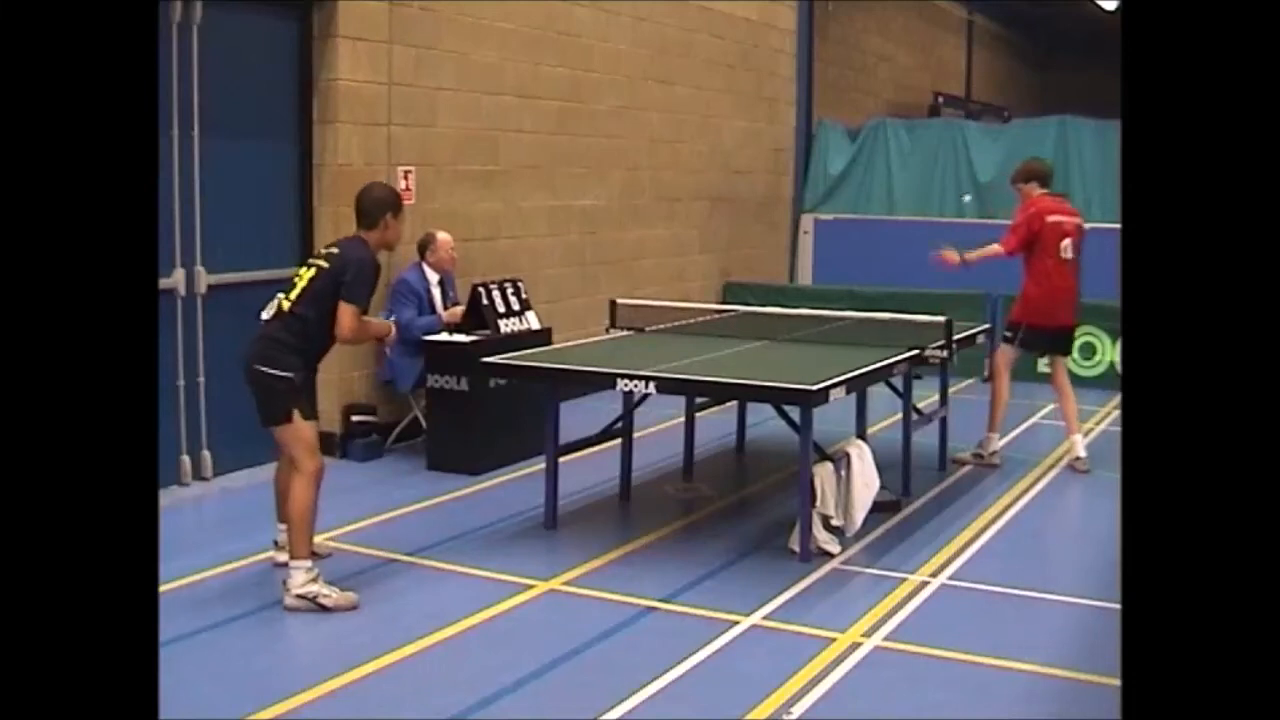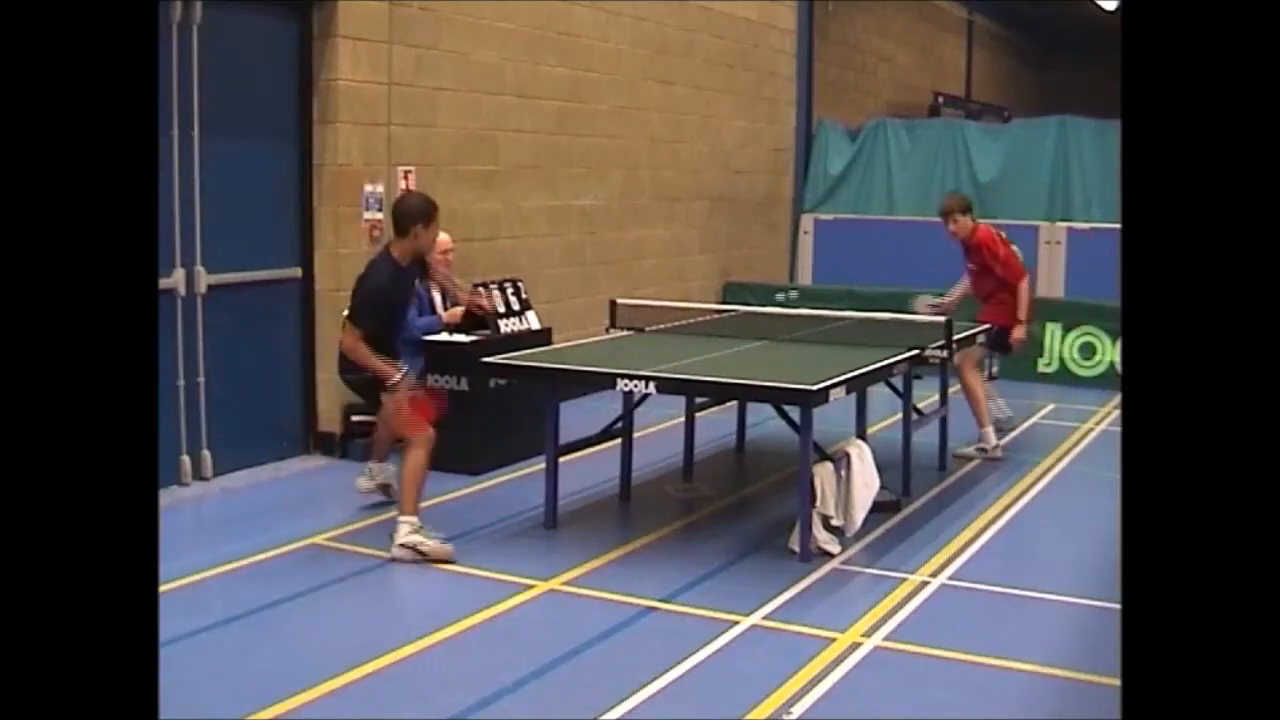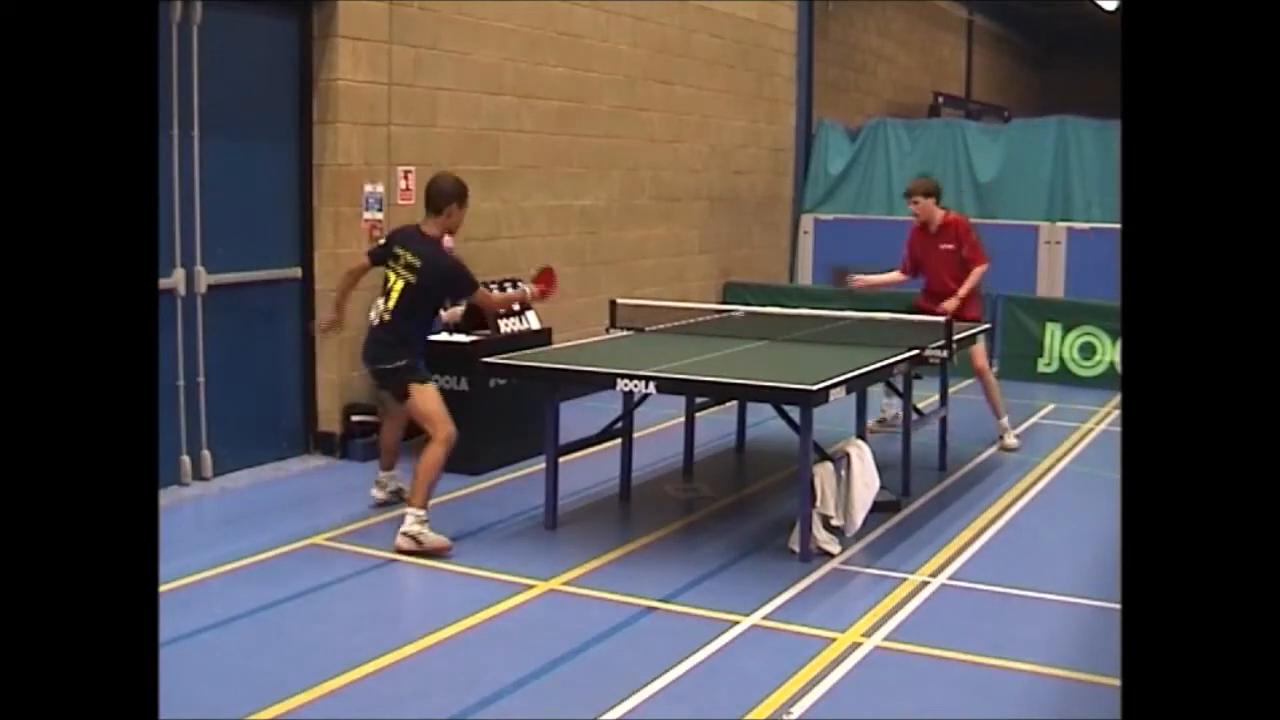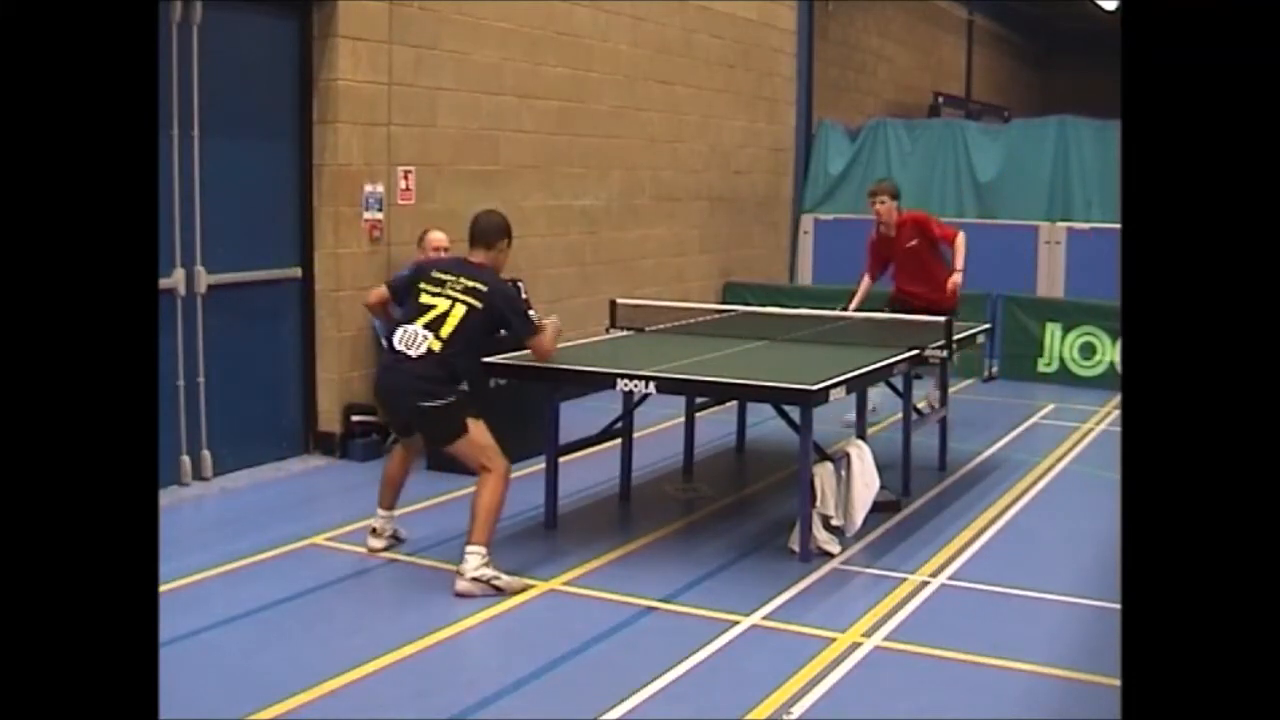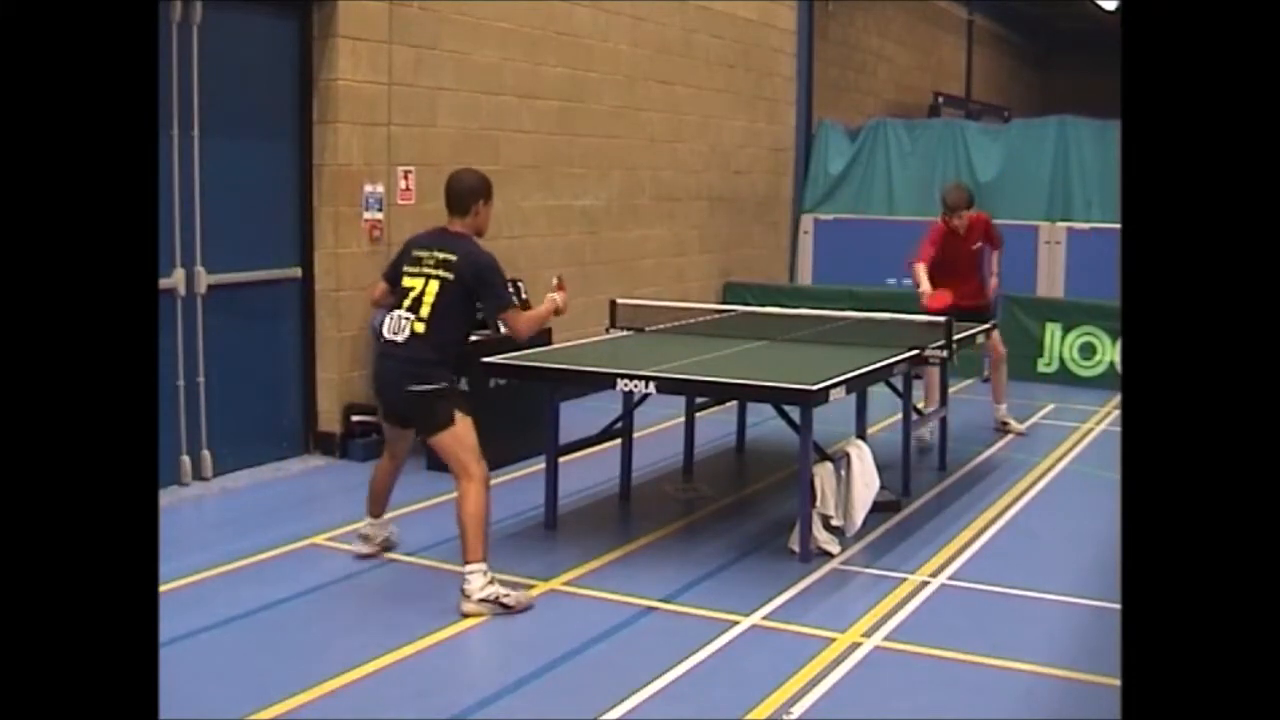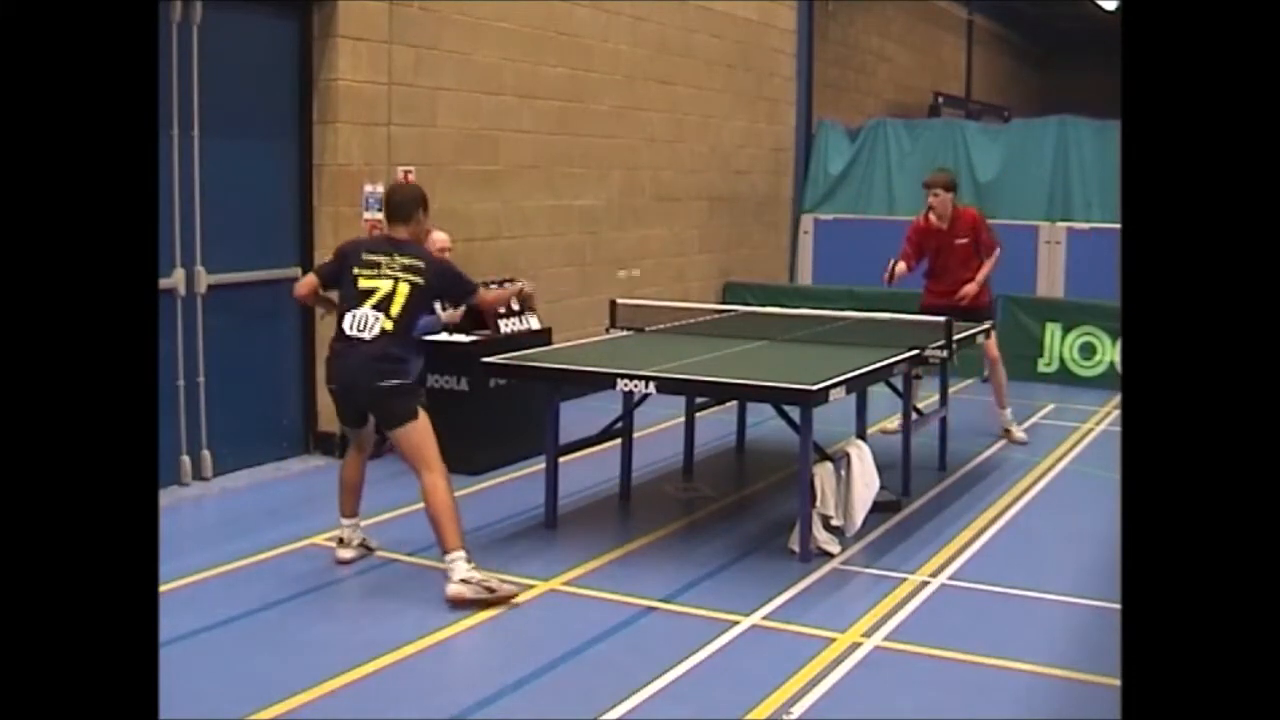
dt=0.7s
person 1, frame 1
left shoulder: (339, 250)
right shoulder: (363, 261)
right elbow: (346, 331)
left wrist: (367, 324)
right wrist: (380, 329)
left hip: (267, 357)
right hip: (282, 366)
left knee: (293, 454)
right knee: (308, 466)
left ankle: (287, 540)
right ankle: (301, 582)
person 1, frame 2
left shoulder: (405, 260)
right shoulder: (381, 281)
right elbow: (350, 343)
right wrist: (394, 376)
left hip: (378, 360)
right hip: (364, 367)
left knee: (398, 417)
right knee: (421, 436)
left ankle: (376, 473)
right ankle: (408, 534)
person 1, frame 3
left shoulder: (399, 237)
right shoulder: (442, 263)
left elbow: (353, 272)
right elbow: (490, 304)
left wrist: (336, 311)
right wrist: (523, 295)
left hip: (379, 347)
right hip: (398, 355)
left knee: (397, 414)
right knee: (443, 434)
left ankle: (385, 484)
right ankle: (413, 528)
person 1, frame 4
left shoulder: (429, 268)
right shoulder: (499, 292)
left elbow: (373, 301)
right elbow: (543, 350)
right wrist: (552, 328)
left hip: (389, 380)
right hip: (429, 391)
left knee: (407, 446)
right knee: (494, 469)
left ankle: (381, 528)
right ankle: (474, 567)
person 1, frame 5
left shoulder: (417, 244)
right shoulder: (477, 260)
left elbow: (379, 297)
right elbow: (520, 327)
right wrist: (552, 304)
left hip: (388, 370)
right hip: (425, 379)
left knee: (395, 454)
right knee: (472, 475)
left ankle: (372, 532)
right ankle: (477, 585)
person 1, frame 6
left shoulder: (353, 251)
right shoulder: (432, 267)
left elbow: (302, 291)
right elbow: (485, 300)
right wrist: (515, 291)
left hip: (341, 371)
right hip: (387, 377)
left knee: (358, 446)
right knee: (432, 470)
left ankle: (350, 537)
right ankle: (460, 572)
person 2, frame 1
left shoulder: (1030, 209)
right shoulder: (1071, 213)
left elbow: (1006, 247)
left wrist: (962, 259)
left hip: (1036, 305)
right hip: (1065, 309)
left knee: (1001, 366)
right knee: (1060, 376)
left ankle: (989, 448)
right ankle: (1078, 451)
person 2, frame 2
left shoulder: (986, 240)
right shoulder: (969, 238)
left elbow: (1021, 278)
left wrist: (1020, 322)
left hip: (1003, 312)
right hip: (996, 309)
left knee: (962, 364)
right knee: (969, 363)
left ankle: (989, 443)
person 2, frame 3
left shoulder: (958, 225)
right shoulder: (917, 234)
left elbow: (980, 265)
right elbow: (906, 273)
left wrist: (957, 298)
right wrist: (865, 280)
left hip: (964, 308)
right hip: (929, 305)
left knee: (979, 366)
left ankle: (1004, 428)
right ankle: (890, 412)
person 2, frame 4
left shoulder: (918, 221)
right shoulder: (877, 240)
left elbow: (957, 237)
right elbow: (871, 274)
left wrist: (958, 272)
right wrist: (854, 304)
left hip: (940, 298)
right hip: (906, 300)
left ankle: (935, 394)
right ankle: (864, 404)
person 2, frame 5
left shoulder: (982, 222)
right shoulder: (938, 233)
left elbow: (995, 246)
right elbow: (920, 262)
left wrist: (993, 275)
right wrist: (924, 284)
left hip: (974, 300)
left knee: (998, 354)
left ankle: (1002, 415)
right ankle: (928, 423)
person 2, frame 6
left shoulder: (972, 219)
right shoulder: (920, 226)
left elbow: (993, 252)
right elbow: (907, 260)
left wrist: (977, 282)
right wrist: (895, 271)
left hip: (973, 298)
right hip: (936, 299)
left knee: (993, 357)
left ankle: (1007, 421)
